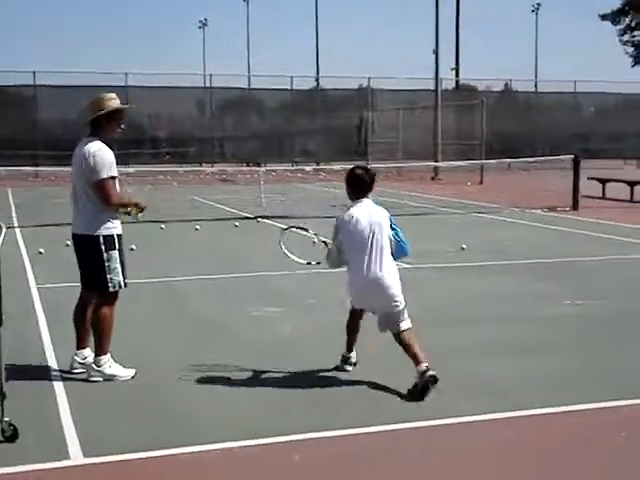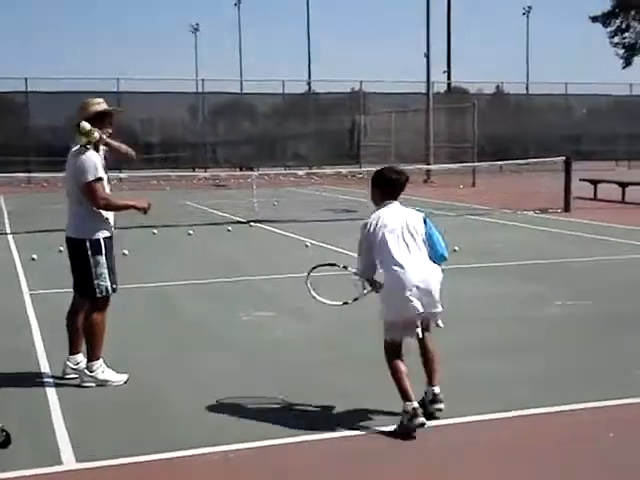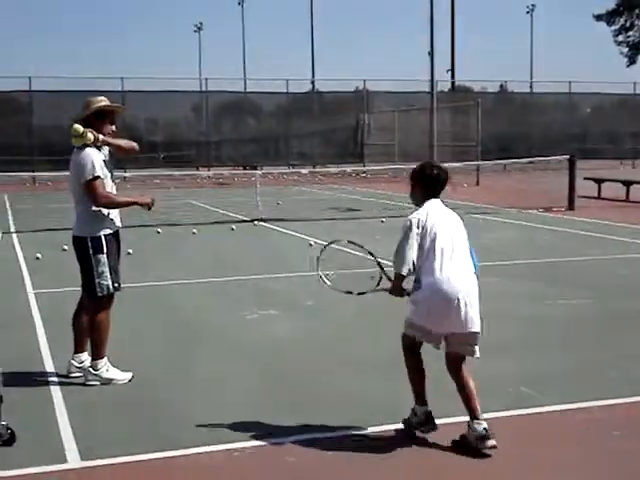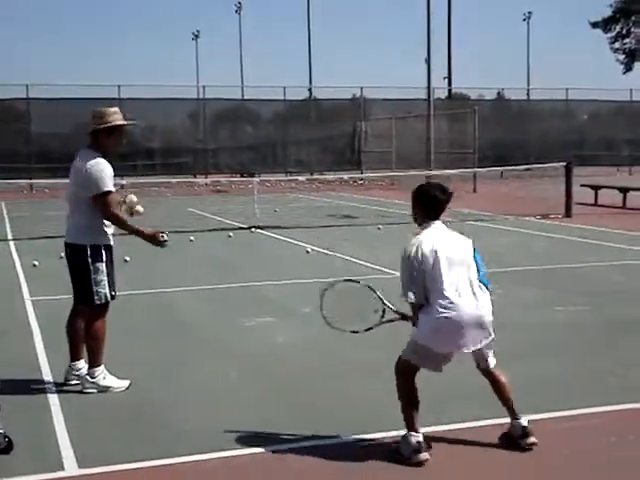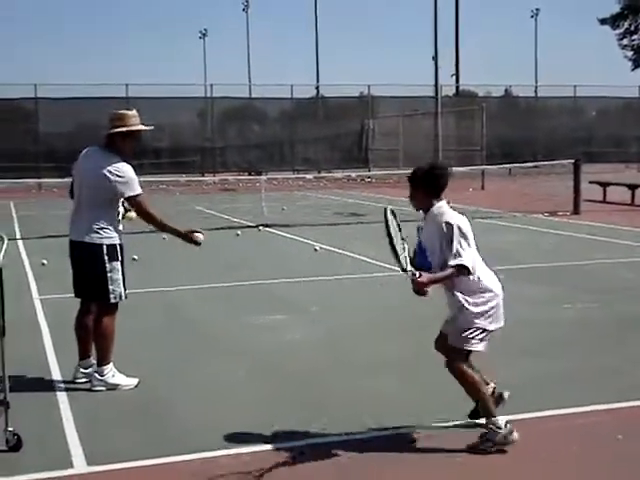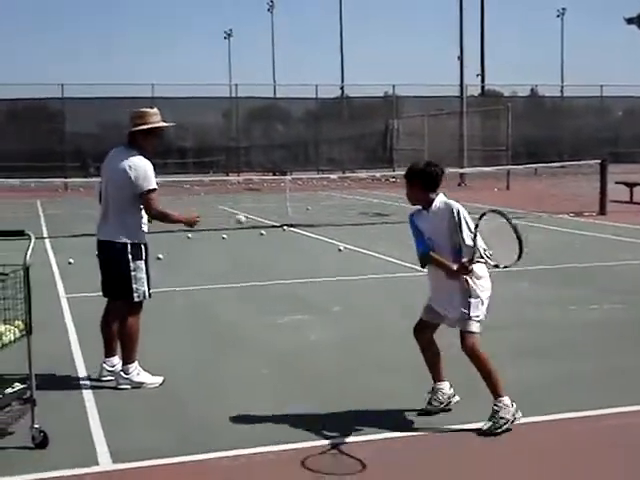
dt=0.4s
person 1, frame 1
left shoulder: (84, 147)
right shoulder: (102, 153)
right elbow: (109, 199)
left wrist: (123, 200)
right wrist: (133, 203)
left hip: (84, 231)
right hip: (101, 233)
left knee: (89, 294)
right knee: (107, 296)
left ankle: (82, 355)
right ankle: (101, 363)
person 1, frame 2
left shoulder: (92, 150)
right shoulder: (87, 156)
left elbow: (130, 154)
right elbow: (99, 200)
left wrist: (106, 141)
right wrist: (134, 204)
left hip: (83, 236)
right hip: (92, 237)
left knee: (82, 299)
right knee: (99, 302)
left ankle: (75, 361)
right ankle: (94, 368)
person 1, frame 3
left shoulder: (99, 149)
right shoulder: (88, 155)
left elbow: (134, 148)
right elbow: (100, 198)
left wrist: (107, 139)
right wrist: (137, 200)
left hip: (101, 233)
right hip: (96, 236)
left knee: (89, 298)
right knee: (102, 300)
left ankle: (79, 360)
right ankle: (98, 367)
person 1, frame 4
left shoulder: (84, 157)
right shoulder: (99, 167)
right elbow: (110, 214)
left wrist: (119, 202)
right wrist: (144, 234)
left hip: (76, 241)
right hip: (91, 245)
left knee: (81, 307)
right knee: (97, 309)
left ankle: (76, 368)
right ankle: (95, 375)
person 1, frame 5
left shoulder: (86, 155)
right shoulder: (119, 170)
left elbow: (73, 193)
right elbow: (146, 214)
right wrist: (180, 233)
left hip: (78, 240)
right hip: (102, 244)
left knee: (88, 305)
right knee: (106, 308)
left ankle: (84, 366)
right ankle: (103, 372)
person 1, frame 6
left shoulder: (113, 156)
right shoulder: (139, 164)
right elbow: (154, 210)
right wrist: (183, 219)
left hip: (107, 239)
right hip: (127, 243)
left knee: (115, 304)
right knee: (132, 307)
left ankle: (111, 363)
right ankle: (129, 371)
person 2, frame 1
left shoulder: (345, 219)
right shoulder: (384, 215)
left elbow: (334, 261)
left hip: (360, 282)
right hip: (387, 282)
left knee: (356, 310)
right knee: (402, 330)
left ankle: (349, 357)
right ankle: (423, 369)
person 2, frame 2
left shoulder: (372, 222)
right shoulder: (417, 217)
left elbow: (365, 267)
right elbow: (440, 254)
left wrist: (375, 284)
left hip: (400, 286)
right hip: (429, 281)
left knee: (392, 348)
right knee: (422, 334)
left ankle: (412, 409)
right ankle: (433, 393)
person 2, frame 3
left shoulder: (417, 218)
right shoulder: (455, 219)
left elbow: (404, 263)
left wrist: (397, 285)
left hip: (437, 293)
right hip: (468, 294)
left knee: (410, 345)
right knee: (456, 364)
left ankle: (422, 412)
right ankle: (479, 428)
person 2, frame 4
left shoulder: (416, 247)
right shoulder: (464, 241)
left elbow: (413, 297)
right elbow: (482, 282)
left wrist: (415, 316)
left hip: (446, 318)
right hip: (479, 314)
left knee: (404, 370)
right knee: (487, 366)
left ankle: (414, 439)
right ankle: (520, 426)
person 2, frame 5
left shoulder: (450, 221)
right shoulder: (426, 226)
left elbow: (463, 263)
right elbow: (421, 265)
left wrist: (433, 277)
right wrist: (419, 280)
left hip: (480, 297)
right hip: (465, 298)
left knee: (455, 361)
right knee: (443, 344)
left ankle: (498, 426)
right ankle: (489, 390)
person 2, frame 6
left shoulder: (453, 209)
right shoulder: (416, 219)
left elbow: (474, 248)
right elbow: (425, 253)
left wrist: (465, 267)
right wrist: (448, 268)
left hip: (470, 286)
right hip: (443, 288)
left knee: (469, 344)
right knee: (422, 332)
left ankle: (505, 405)
right ankle: (442, 390)
